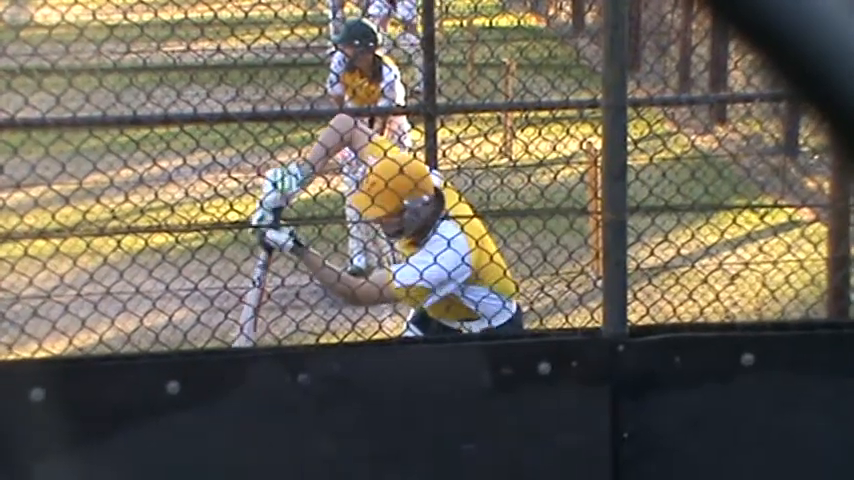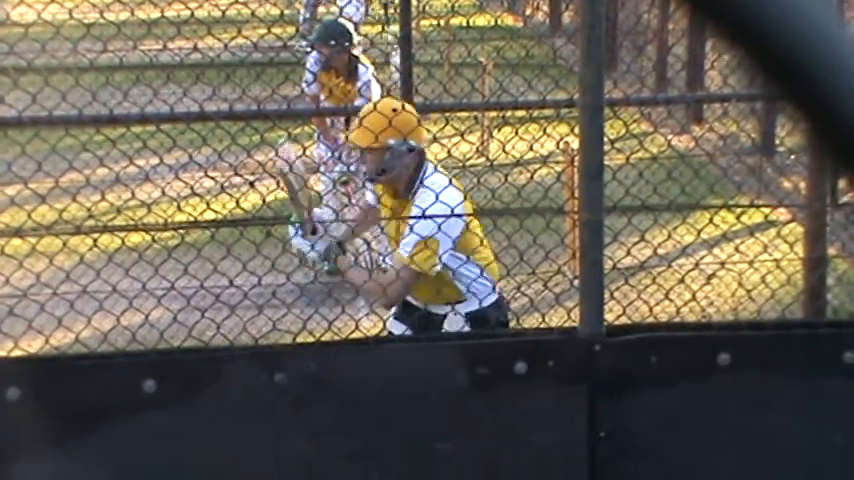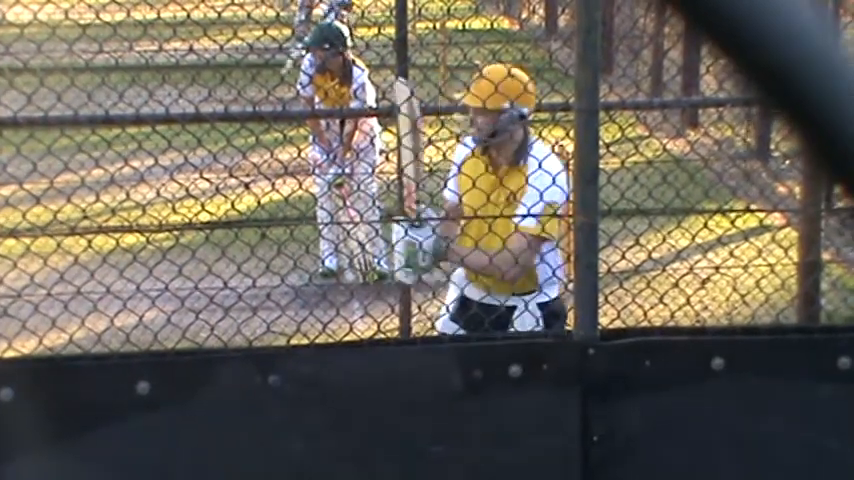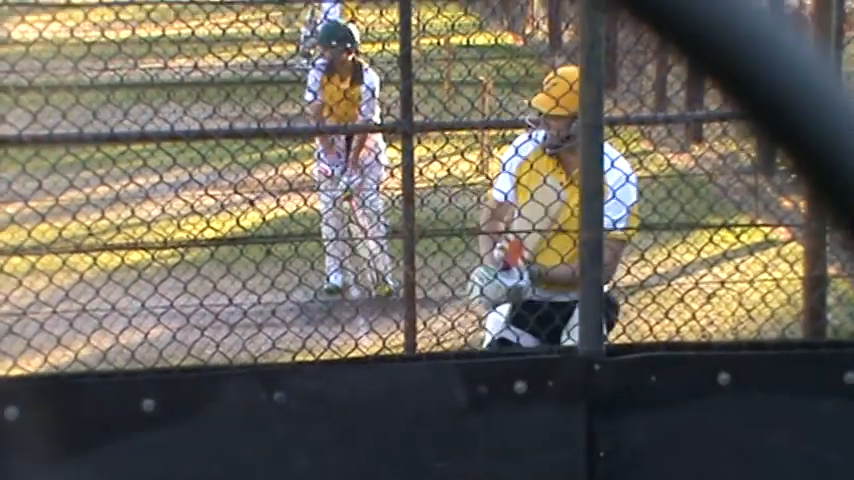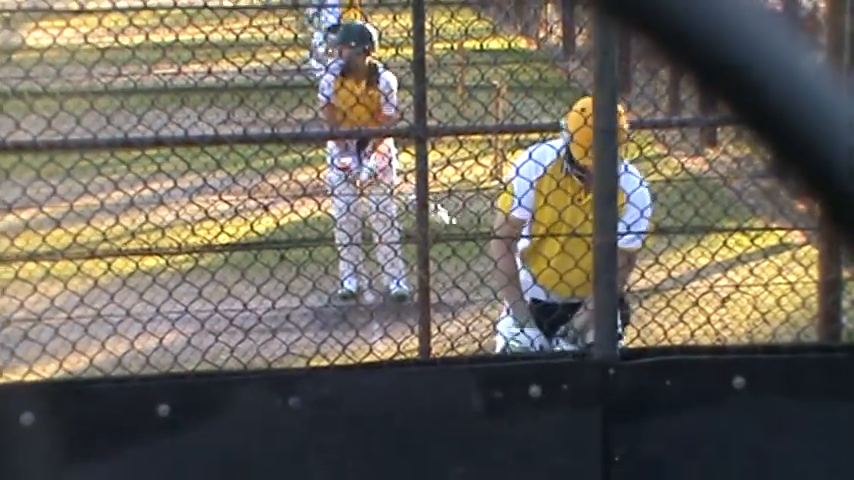
dt=0.4s
person 1, frame 1
left shoulder: (387, 73)
right shoulder: (341, 61)
left elbow: (384, 125)
right elbow: (338, 104)
left hip: (391, 128)
right knee: (355, 192)
right ankle: (360, 256)
person 1, frame 2
left shoulder: (362, 72)
right shoulder: (315, 61)
right elbow: (312, 101)
left wrist: (345, 156)
right wrist: (326, 140)
right hip: (328, 121)
right knee: (330, 187)
person 1, frame 3
left shoulder: (358, 74)
right shoulder: (310, 64)
left elbow: (354, 119)
right elbow: (308, 104)
left wrist: (342, 158)
right wrist: (321, 142)
left hip: (361, 125)
right hip: (325, 123)
left knee: (364, 188)
right knee: (325, 190)
left ankle: (377, 258)
right ankle: (330, 257)
person 1, frame 4
left shoulder: (367, 77)
right shoulder: (319, 71)
left elbow: (364, 125)
right elbow: (316, 113)
left wrist: (352, 166)
right wrist: (329, 154)
left hip: (365, 141)
right hip: (330, 139)
left knee: (370, 205)
right knee: (331, 207)
left ankle: (382, 275)
right ankle: (336, 274)
person 1, frame 5
left shoulder: (385, 80)
right shoulder: (333, 73)
left elbow: (388, 122)
right elbow: (329, 115)
left wrist: (369, 156)
right wrist: (345, 152)
left hip: (377, 145)
right hip: (343, 143)
left knee: (384, 210)
right knee: (344, 211)
left ankle: (396, 278)
right ankle: (350, 277)
person 2, frame 1
left shoulder: (443, 255)
right shoulder: (417, 179)
left elbow: (357, 294)
right elbow: (346, 125)
left wrist: (296, 248)
right wrist: (296, 173)
left hip: (486, 331)
right hip: (437, 313)
person 2, frame 2
left shoulder: (437, 206)
right shoulder: (388, 173)
left elbow: (387, 294)
right elbow: (367, 216)
left wrist: (335, 257)
right wrist: (332, 243)
left hip: (469, 317)
right hip: (418, 305)
person 2, frame 3
left shoulder: (545, 173)
right shoulder: (467, 150)
left elbow: (513, 267)
right elbow: (450, 215)
left wrist: (441, 250)
right wrist: (424, 239)
left hip: (527, 307)
right hip: (469, 297)
person 2, frame 4
left shoulder: (616, 175)
right shoulder: (523, 151)
left elbow: (604, 264)
right elbow: (491, 219)
left wrist: (534, 275)
right wrist: (490, 271)
left hip: (580, 304)
right hip: (519, 297)
person 2, frame 5
left shoulder: (632, 188)
right shoulder: (532, 166)
left elbow: (618, 273)
right elbow: (503, 242)
left wrist: (576, 331)
right wrist: (523, 320)
left hip: (592, 307)
right hip: (530, 299)
